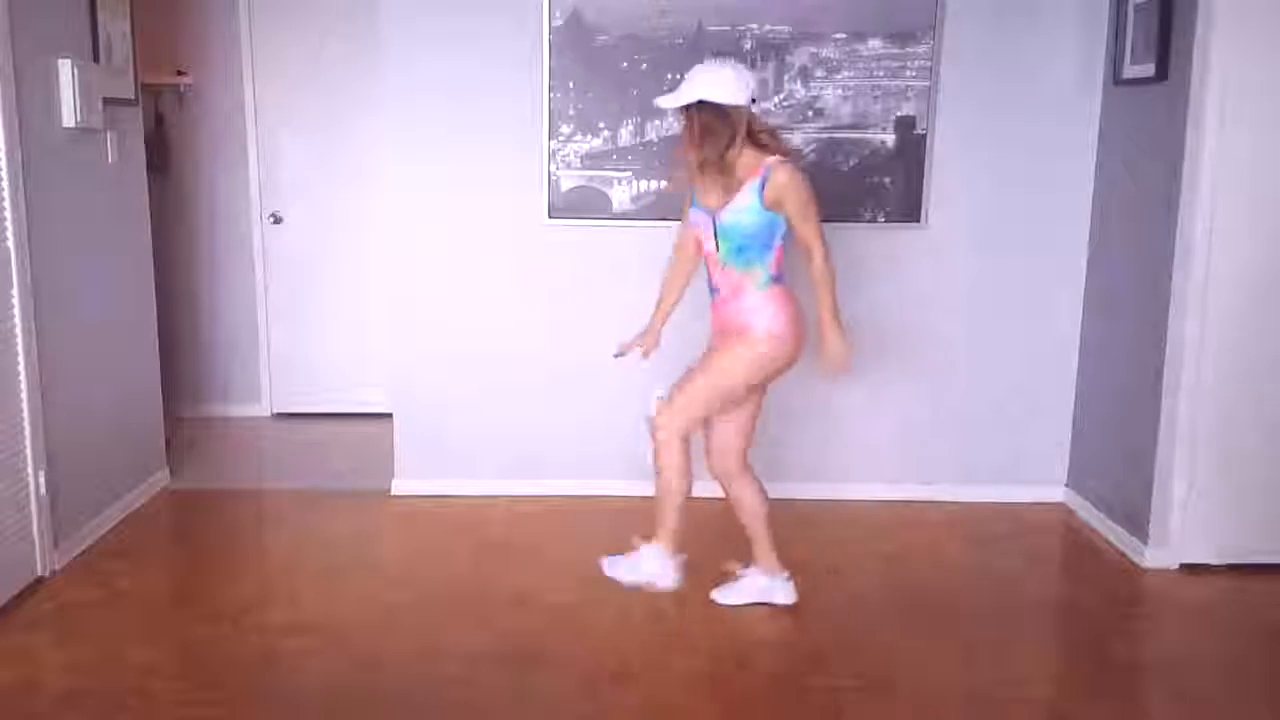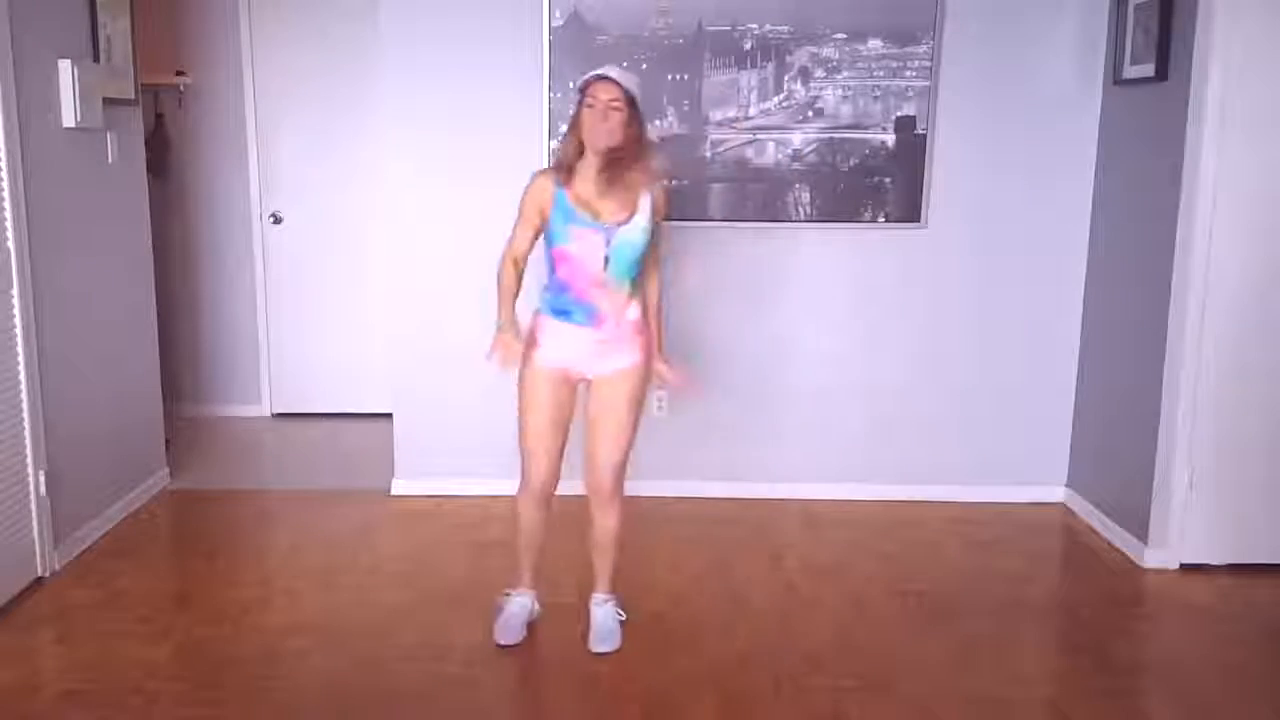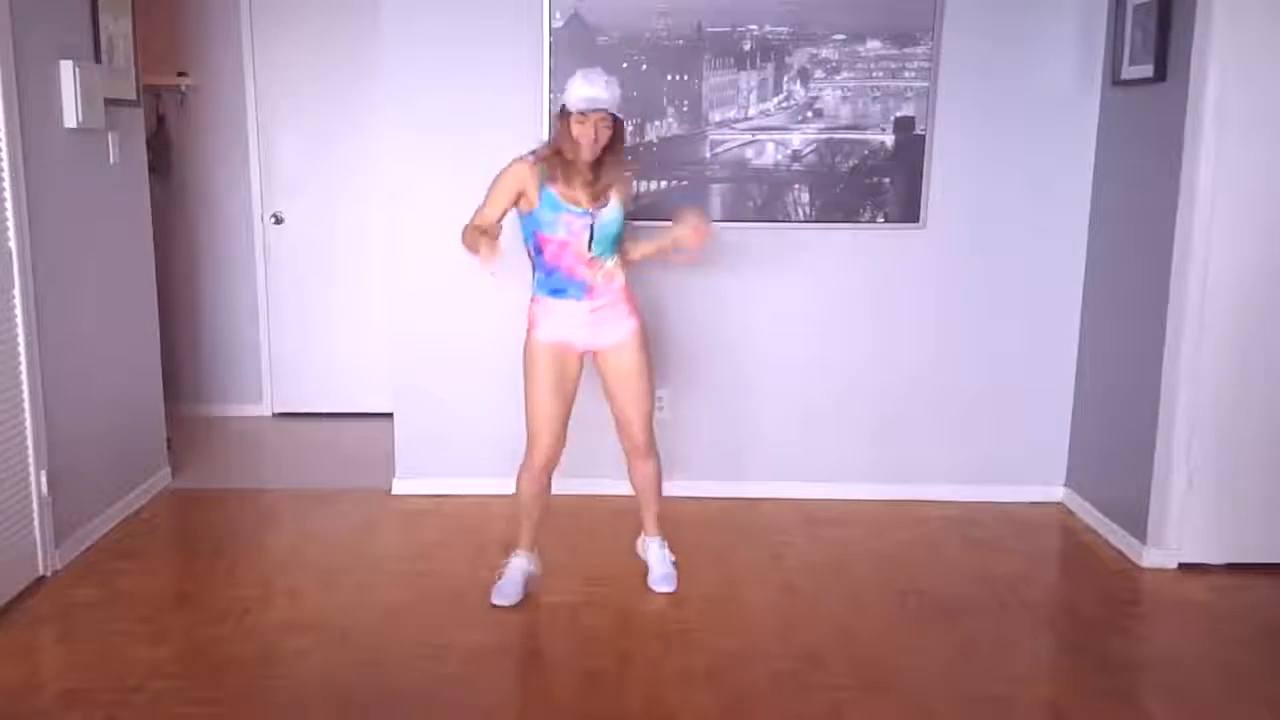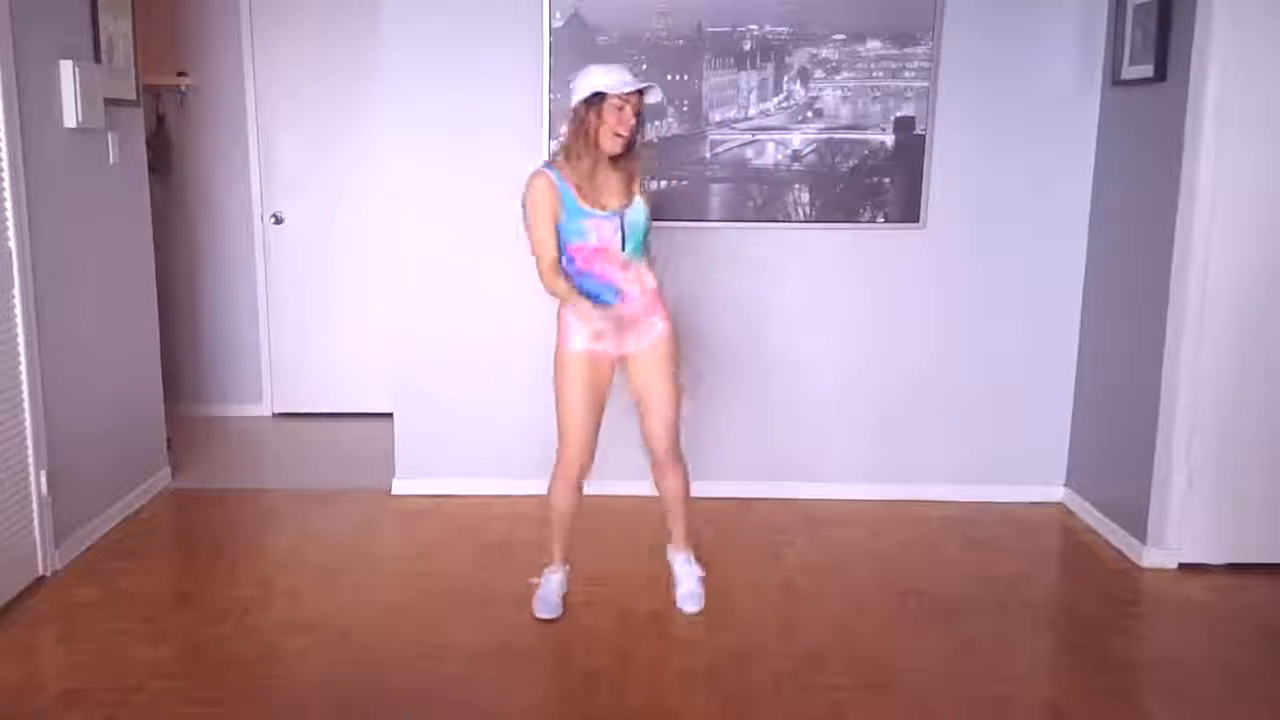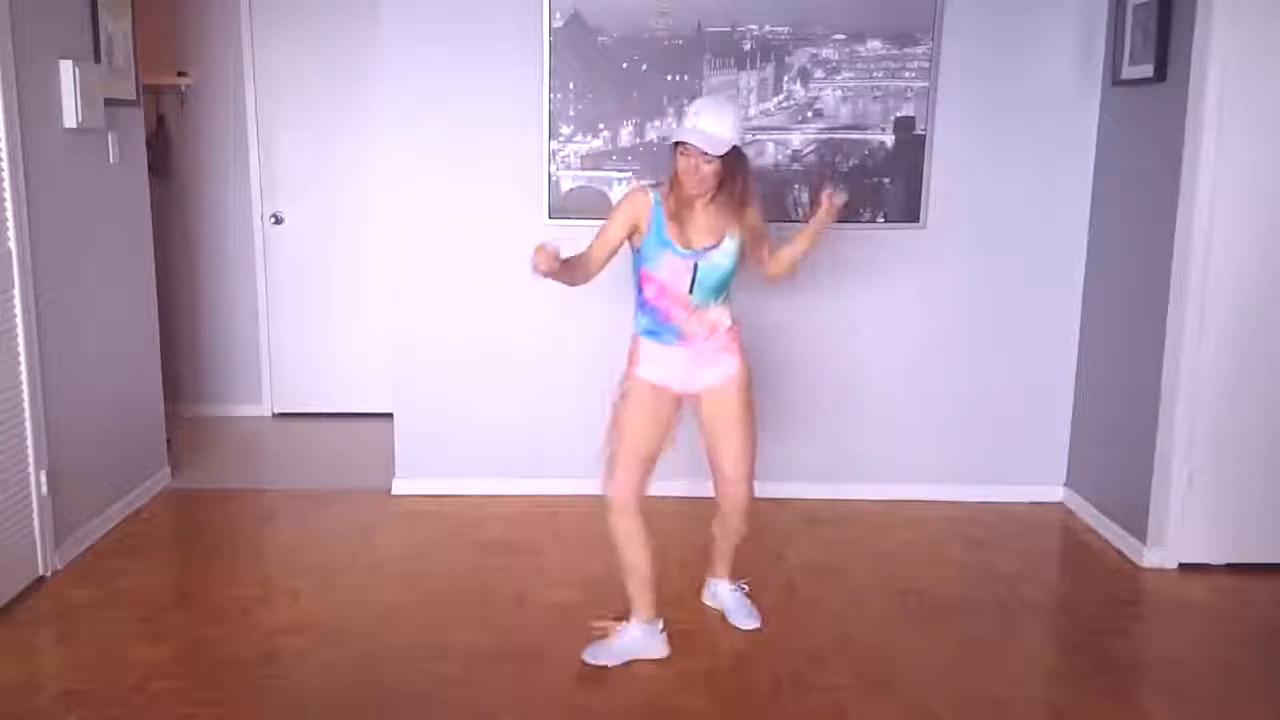
dt=1s
person 1, frame 1
left shoulder: (777, 175)
right shoulder: (702, 177)
left elbow: (816, 251)
right elbow: (684, 257)
left wrist: (831, 326)
right wrist: (655, 326)
left hip: (765, 329)
right hip: (730, 328)
left knee: (669, 423)
right knee: (726, 458)
left ankle: (660, 553)
right ankle: (768, 573)
person 1, frame 2
left shoulder: (648, 194)
right shoulder: (548, 187)
left elbow: (647, 271)
right elbow: (514, 257)
left wrist: (653, 349)
right wrist: (506, 324)
left hip: (619, 354)
right hip: (552, 347)
left knee: (605, 485)
right knee: (537, 482)
left ankle: (604, 599)
right ankle: (522, 592)
person 1, frame 3
left shoulder: (616, 181)
right shoulder: (528, 172)
right elbow: (477, 229)
left wrist: (672, 241)
right wrist: (480, 238)
left hip: (614, 318)
right hip: (554, 322)
left knee: (639, 440)
right knee: (542, 452)
left ankle: (653, 542)
right ankle: (522, 557)
person 1, frame 4
left shoulder: (628, 174)
right shoulder: (547, 184)
right elbow: (549, 270)
right wrist: (585, 310)
left hip: (646, 323)
right hip: (585, 332)
left knee: (665, 449)
right knee: (572, 460)
left ankle: (682, 553)
right ankle: (557, 570)
person 1, frame 5
left shoulder: (739, 214)
right shoulder: (642, 204)
left elbow: (770, 269)
right elbow: (586, 268)
left wrist: (817, 223)
right wrist: (555, 266)
left hip: (718, 365)
right hip: (651, 367)
left knee: (736, 496)
right knee: (621, 491)
left ankle: (720, 583)
right ankle: (641, 626)
